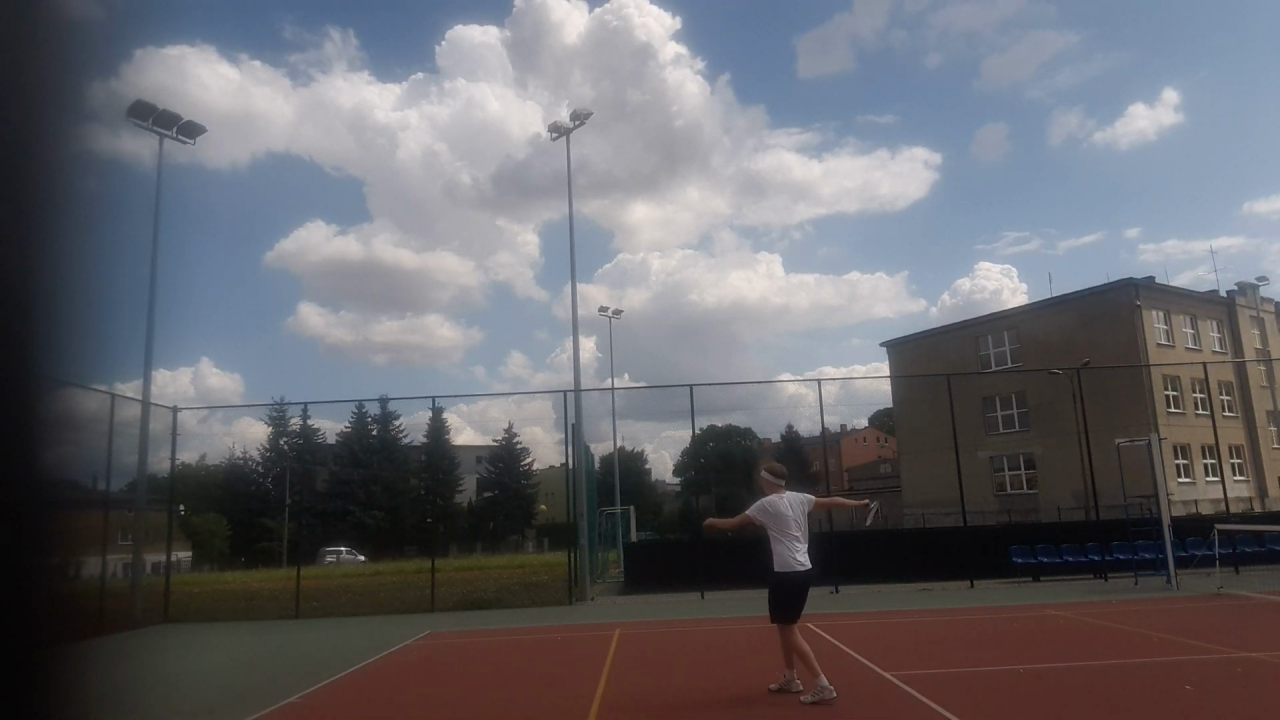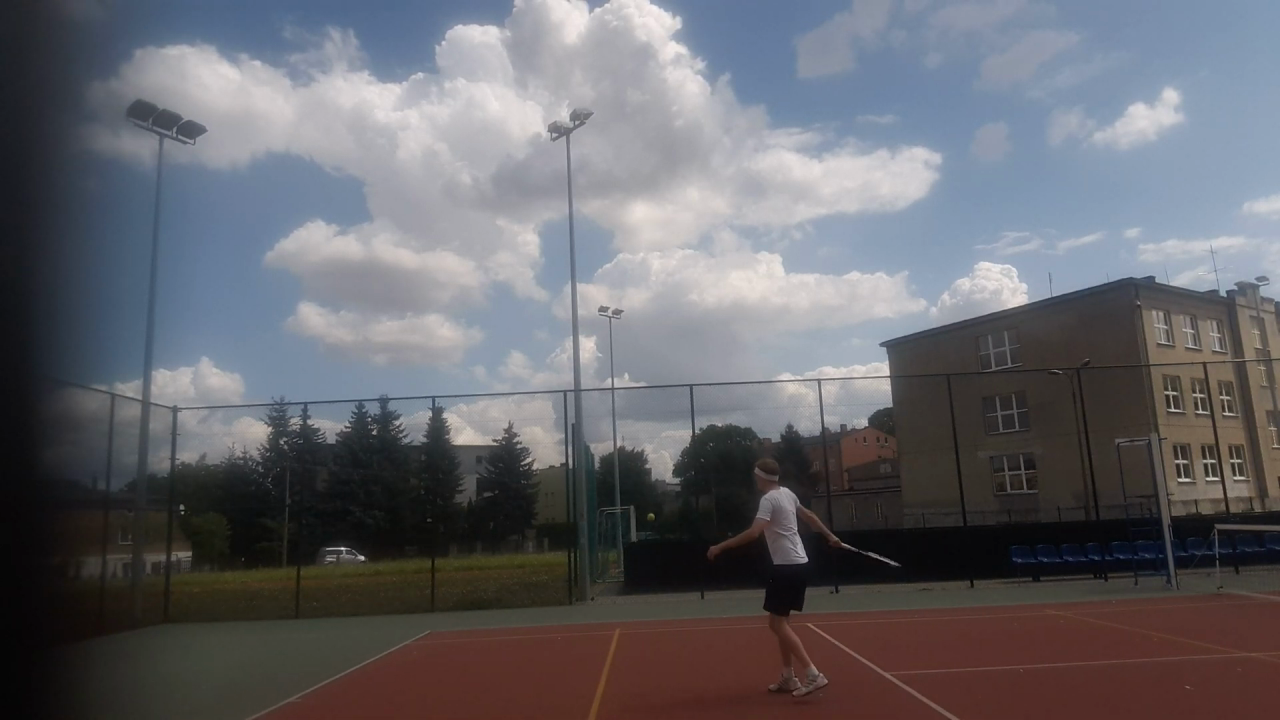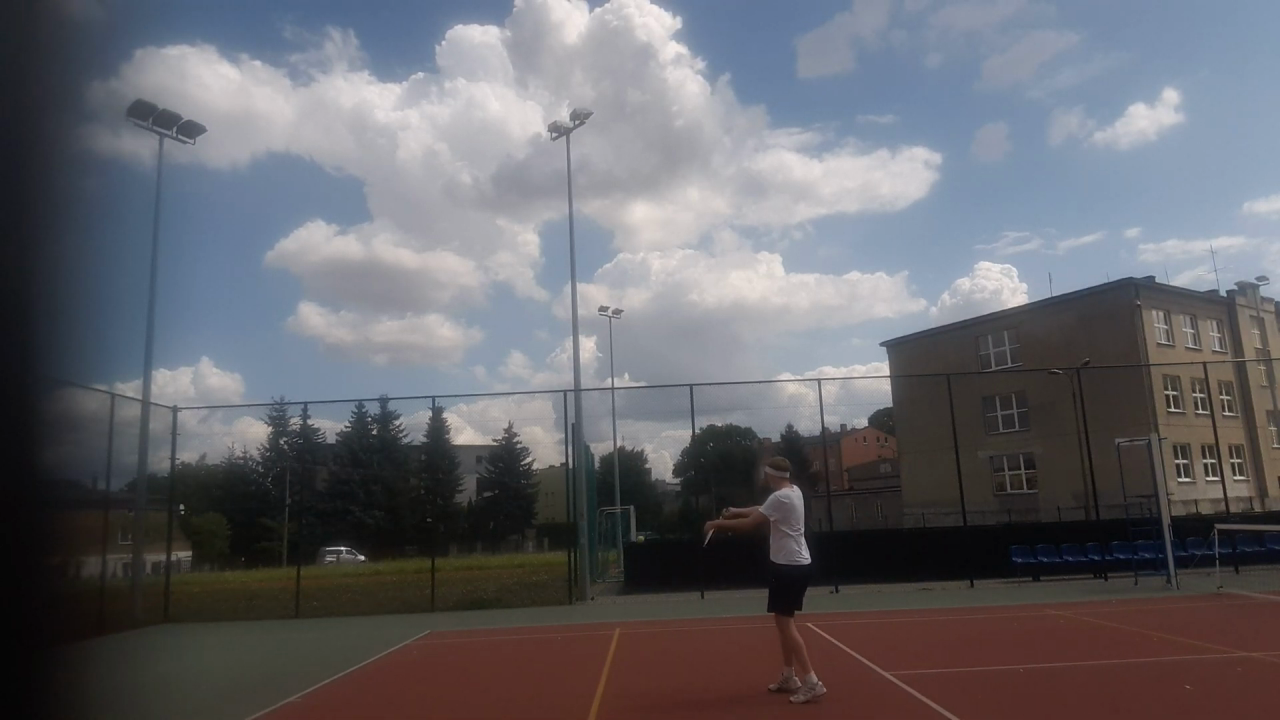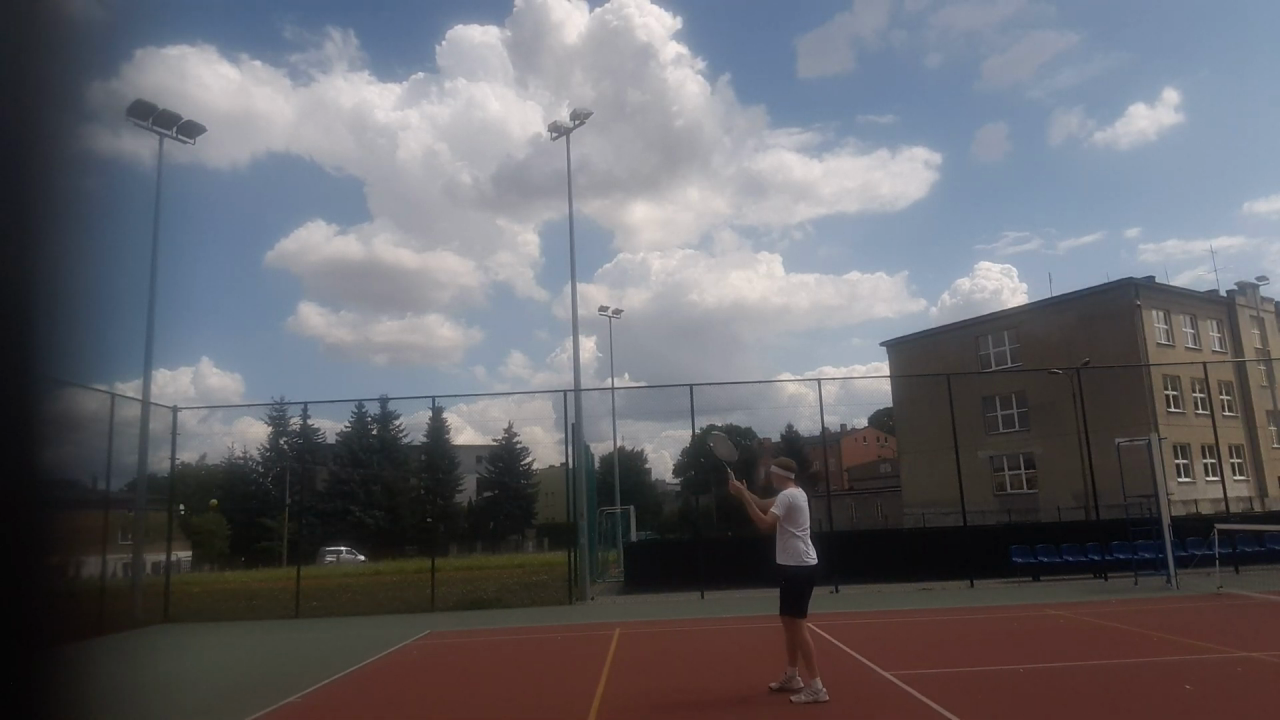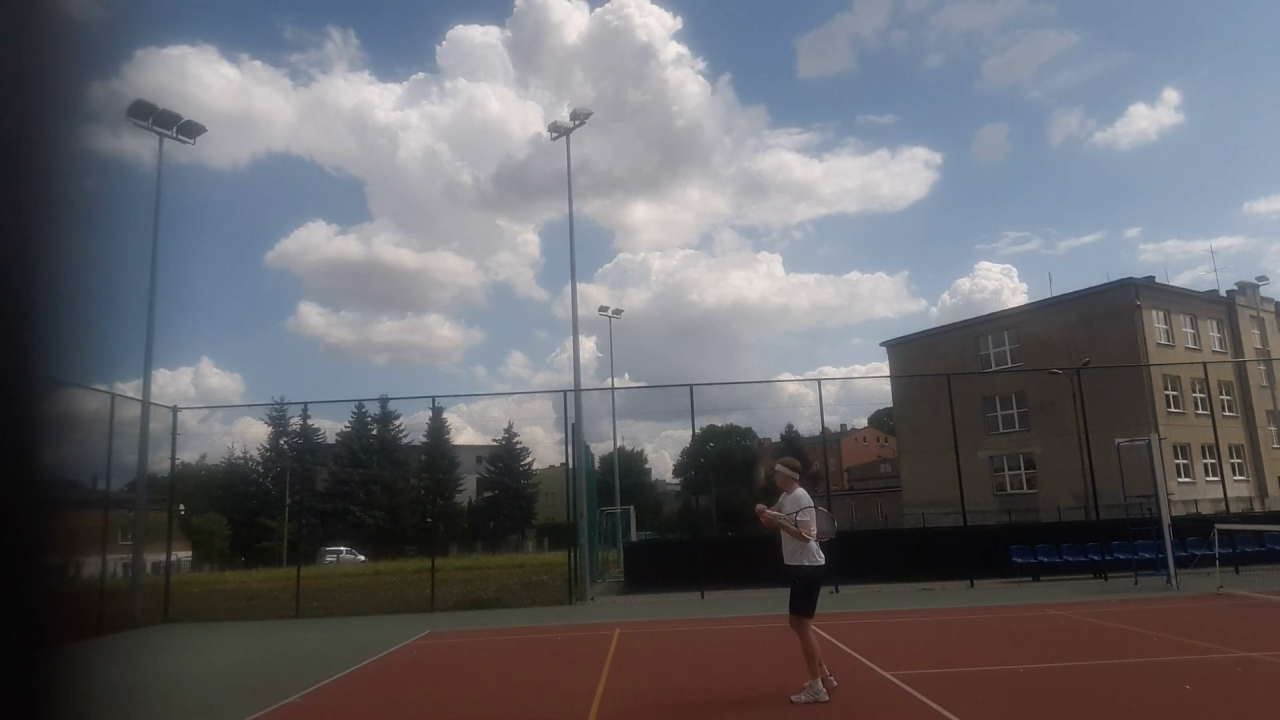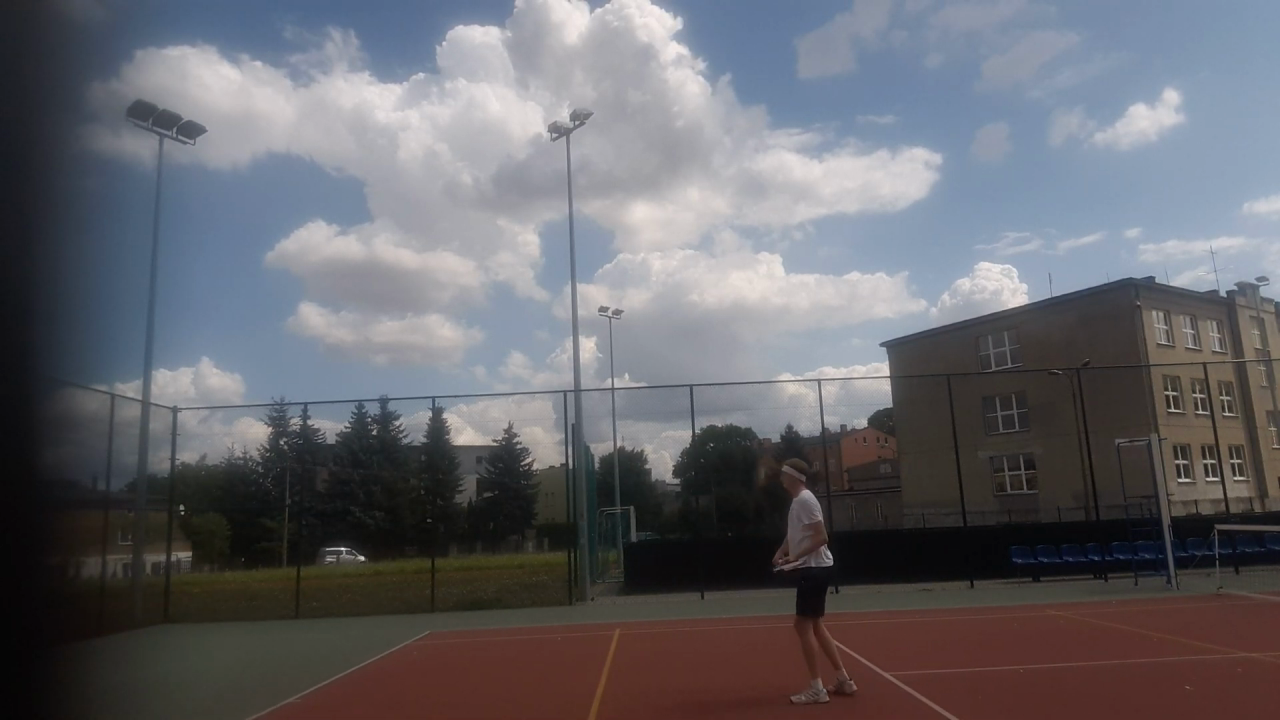
dt=0.2s
person 1, frame 1
left shoulder: (766, 504)
right shoulder: (799, 498)
left elbow: (733, 524)
right elbow: (831, 501)
left wrist: (712, 522)
right wrist: (857, 503)
left hip: (786, 573)
right hip: (803, 570)
left knee: (789, 631)
right knee: (785, 627)
left ankle: (823, 685)
right ankle: (790, 679)
person 1, frame 2
left shoulder: (769, 499)
right shoulder: (786, 494)
left elbow: (753, 533)
right elbow: (809, 516)
left wrist: (721, 547)
right wrist: (829, 535)
left hip: (786, 566)
right hip: (798, 564)
left knee: (777, 623)
right knee: (781, 621)
left ankle: (812, 674)
right ankle: (789, 678)
person 1, frame 3
left shoulder: (780, 497)
right shoulder: (794, 491)
left elbow: (751, 523)
right elbow: (761, 511)
left wrist: (717, 525)
right wrist: (737, 511)
left hip: (788, 566)
right hip: (800, 565)
left knee: (785, 624)
right knee: (785, 622)
left ankle: (811, 682)
right ankle: (790, 677)
person 1, frame 4
left shoulder: (787, 496)
right shoulder: (794, 493)
left elbow: (765, 524)
right elbow: (765, 507)
left wrist: (743, 496)
right wrist: (743, 491)
left hip: (798, 567)
right hip: (801, 565)
left knee: (797, 625)
right knee: (790, 622)
left ankle: (816, 687)
right ankle: (791, 677)
person 1, frame 5
left shoulder: (799, 497)
right shoulder: (786, 497)
left elbow: (805, 535)
right elbow: (768, 521)
left wrist: (780, 524)
right wrist: (763, 512)
left hip: (808, 566)
right hip: (801, 566)
left knee: (802, 624)
right knee: (798, 623)
left ankle: (816, 688)
right ankle: (823, 675)
person 1, frame 6
left shoulder: (806, 500)
right shoulder: (797, 500)
left elbow: (821, 538)
right elbow: (793, 537)
left wrist: (796, 556)
right wrist: (781, 553)
left hip: (815, 569)
right hip: (810, 569)
left knee: (802, 626)
right knee: (815, 626)
left ankle: (816, 688)
right ankle: (843, 679)
